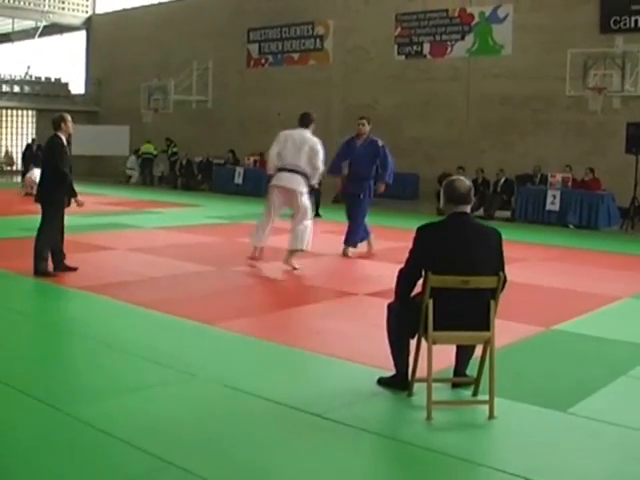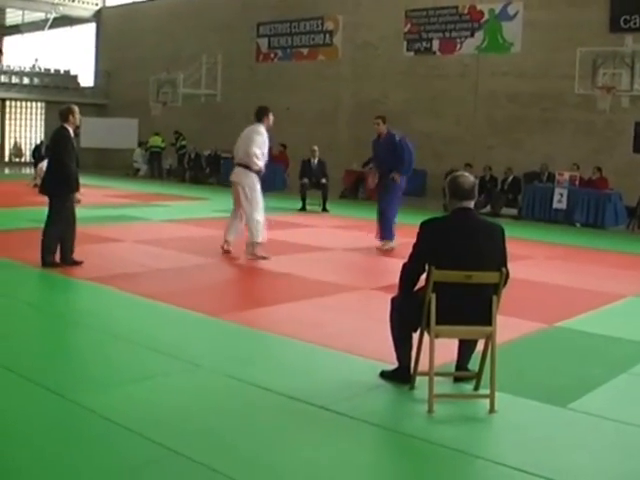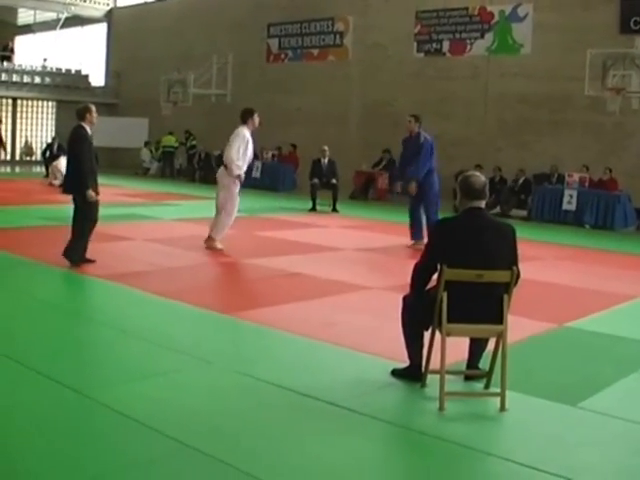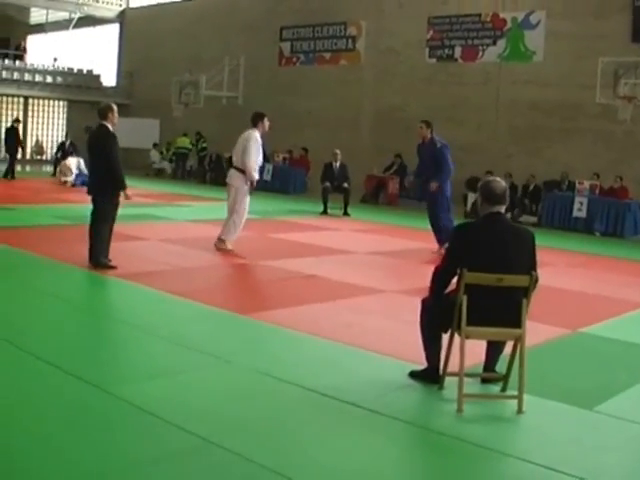
dt=0.4s
person 1, frame 1
left shoulder: (429, 233)
right shoulder: (492, 235)
left elbow: (409, 275)
left wrist: (400, 300)
left hip: (436, 317)
right hip: (477, 319)
left knee: (397, 310)
left ankle: (401, 376)
right ankle: (460, 373)
person 1, frame 2
left shoulder: (432, 228)
right shoulder: (495, 231)
left elbow: (412, 270)
left wrist: (403, 295)
left hip: (438, 312)
right hip: (479, 314)
left knee: (400, 304)
left ankle: (404, 369)
right ankle: (462, 367)
person 1, frame 3
left shoulder: (445, 228)
right shoulder: (506, 230)
left elbow: (425, 269)
left wrist: (415, 294)
left hip: (451, 310)
right hip: (490, 313)
left knee: (411, 303)
left ankle: (415, 368)
right ankle: (473, 367)
person 1, frame 4
left shoulder: (466, 232)
right shoulder: (526, 236)
left elbow: (445, 272)
left wrist: (434, 296)
left hip: (470, 314)
right hip: (509, 317)
left knee: (431, 305)
left ankle: (433, 369)
right ankle: (490, 369)
person 2, frame 1
left shoulder: (56, 142)
right shoulder: (57, 144)
right elbow: (63, 173)
left wrist: (68, 195)
right wrist: (75, 195)
left hip: (55, 194)
right hip: (53, 195)
left knee: (56, 229)
right knee: (48, 230)
left ankle: (59, 263)
right ankle: (40, 266)
person 2, frame 2
left shoulder: (63, 134)
right shoulder: (63, 136)
right elbow: (66, 166)
left wrist: (73, 189)
right wrist: (74, 191)
left hip: (63, 187)
right hip: (61, 188)
left knee: (68, 222)
right knee: (56, 222)
left ankle: (67, 256)
right ankle: (48, 258)
person 2, frame 3
left shoulder: (78, 133)
right shoulder: (82, 135)
right elbow: (83, 163)
left wrist: (90, 186)
right wrist: (88, 188)
left hip: (79, 184)
right hip: (82, 186)
left knee: (81, 219)
right knee: (89, 219)
left ankle: (78, 254)
right ankle: (73, 252)
person 2, frame 4
left shoulder: (95, 134)
right shoulder: (109, 135)
right elbow: (114, 164)
right wrist: (123, 187)
left hip: (98, 184)
right hip: (108, 186)
left knee: (98, 220)
right knee: (105, 221)
left ankle: (96, 255)
right ankle: (99, 258)
person 3, frame 1
left shoulder: (284, 135)
right shoulder: (314, 141)
left elbow: (272, 155)
right elbow: (318, 166)
left wrist: (272, 173)
right wrist: (312, 181)
left hip: (280, 181)
right hip: (298, 182)
left knee: (269, 215)
right knee: (302, 220)
left ankle: (257, 249)
right ankle: (290, 255)
person 3, frame 2
left shoulder: (250, 130)
right shoulder: (261, 133)
left elbow: (237, 150)
right elbow: (253, 151)
right wrist: (259, 167)
left hip: (239, 173)
right hip: (249, 176)
left knee: (238, 211)
right knee: (255, 211)
left ankle: (227, 242)
right ankle: (254, 248)
person 3, frame 3
left shoulder: (244, 133)
right shoulder: (242, 134)
right elbow: (230, 155)
left wrist: (237, 173)
right wrist: (237, 173)
left hip: (228, 175)
right hip: (230, 177)
left knee: (224, 209)
right knee: (228, 211)
left ankle: (213, 238)
right ankle: (212, 239)
person 3, frame 4
left shoulder: (248, 135)
right shoulder: (255, 138)
right elbow: (249, 161)
right wrist: (253, 178)
left hip: (236, 174)
right hip: (241, 178)
left knee: (239, 210)
right knee: (239, 211)
left ankle: (225, 237)
right ankle: (222, 240)
person 4, frame 1
left shoulder: (376, 144)
right shoulder: (349, 143)
left elbow: (387, 163)
right elbow: (338, 159)
left wrist: (382, 181)
right wrist: (338, 173)
left hip: (365, 184)
right hip: (351, 183)
left knee: (357, 216)
right knee: (353, 215)
left ankle: (348, 246)
right ankle: (366, 238)
person 4, frame 2
left shoulder: (396, 139)
right shoulder: (376, 142)
left elbow: (408, 157)
left wrist: (399, 173)
right wrist: (377, 171)
left hip: (396, 178)
right hip: (384, 178)
left knee: (387, 208)
right knee: (382, 209)
left ankle: (387, 239)
right ankle: (388, 240)
person 4, frame 3
left shoulder: (424, 141)
right shoulder: (407, 141)
left elbow: (422, 162)
right elbow: (403, 161)
left wrist: (414, 181)
right wrist: (400, 179)
left hip: (427, 179)
right hip: (414, 179)
left knee: (430, 212)
right knee: (414, 209)
right ankle: (418, 239)
person 4, frame 4
left shoulder: (439, 146)
right shoulder: (421, 147)
left elbow: (447, 167)
left wrist: (437, 181)
right wrist: (415, 177)
left hip: (440, 184)
right hip: (430, 183)
left knee: (442, 214)
right knee: (433, 215)
left ankle: (446, 242)
right ankle: (442, 244)
